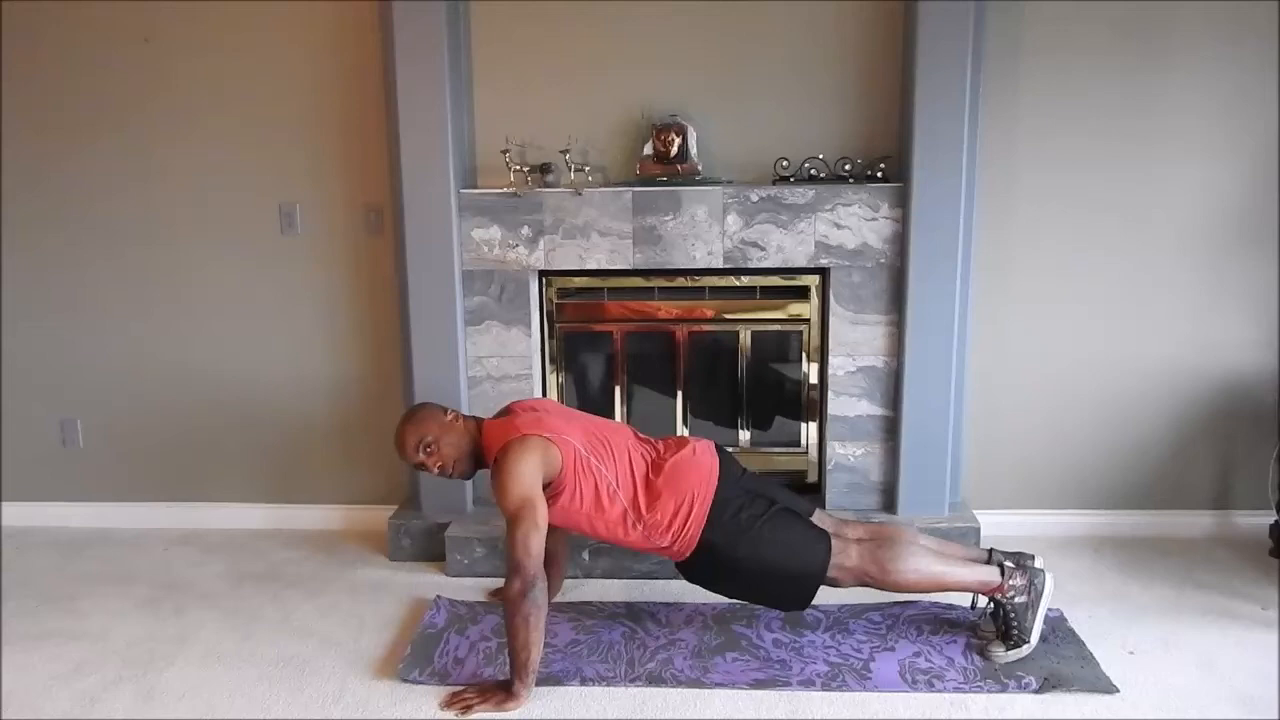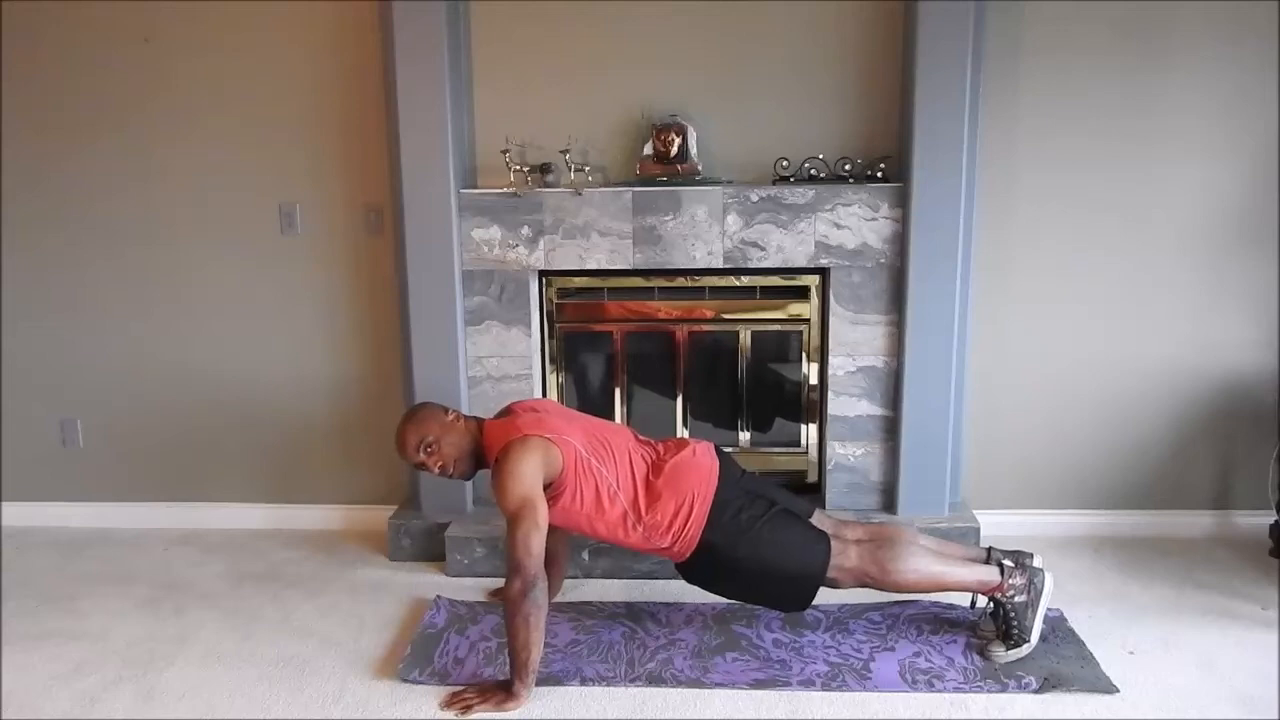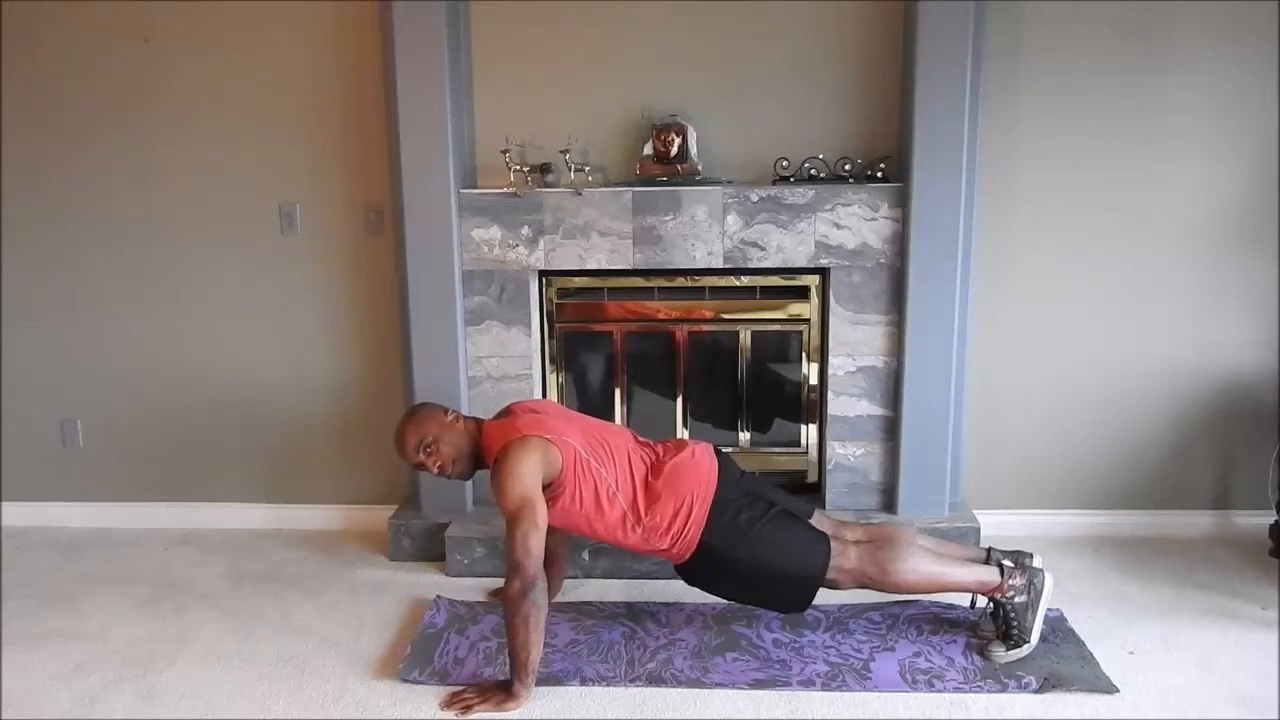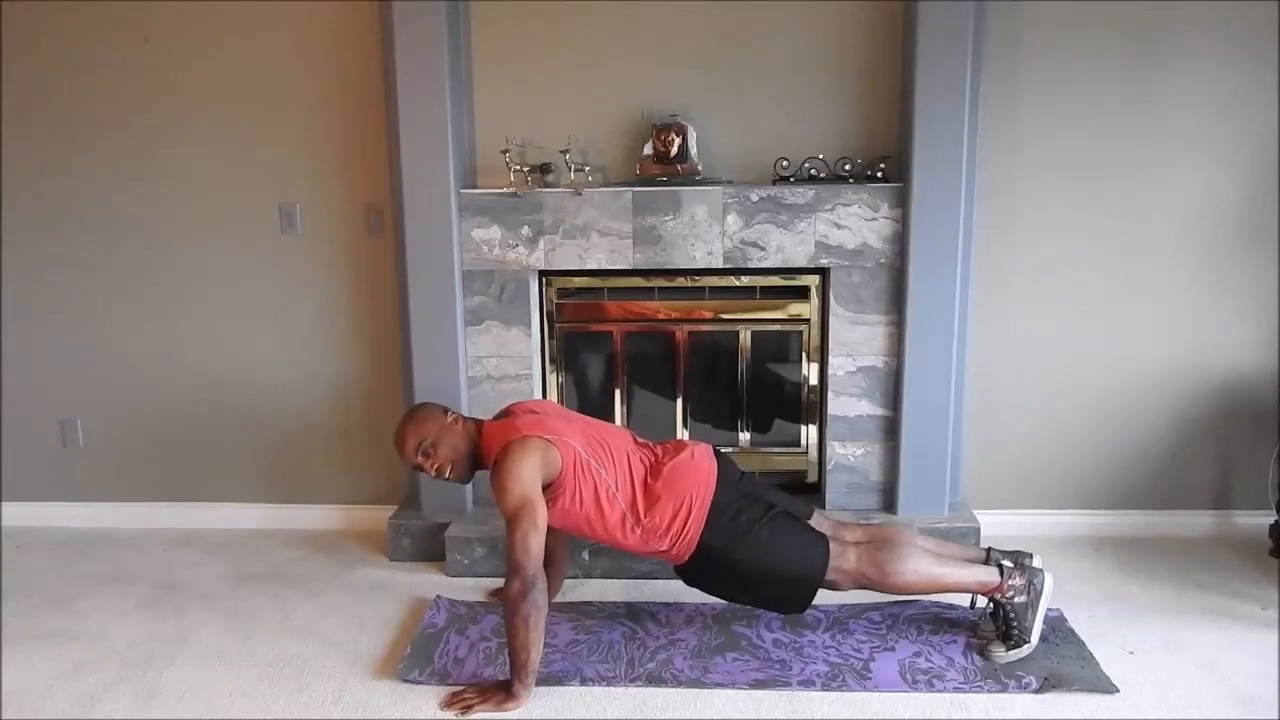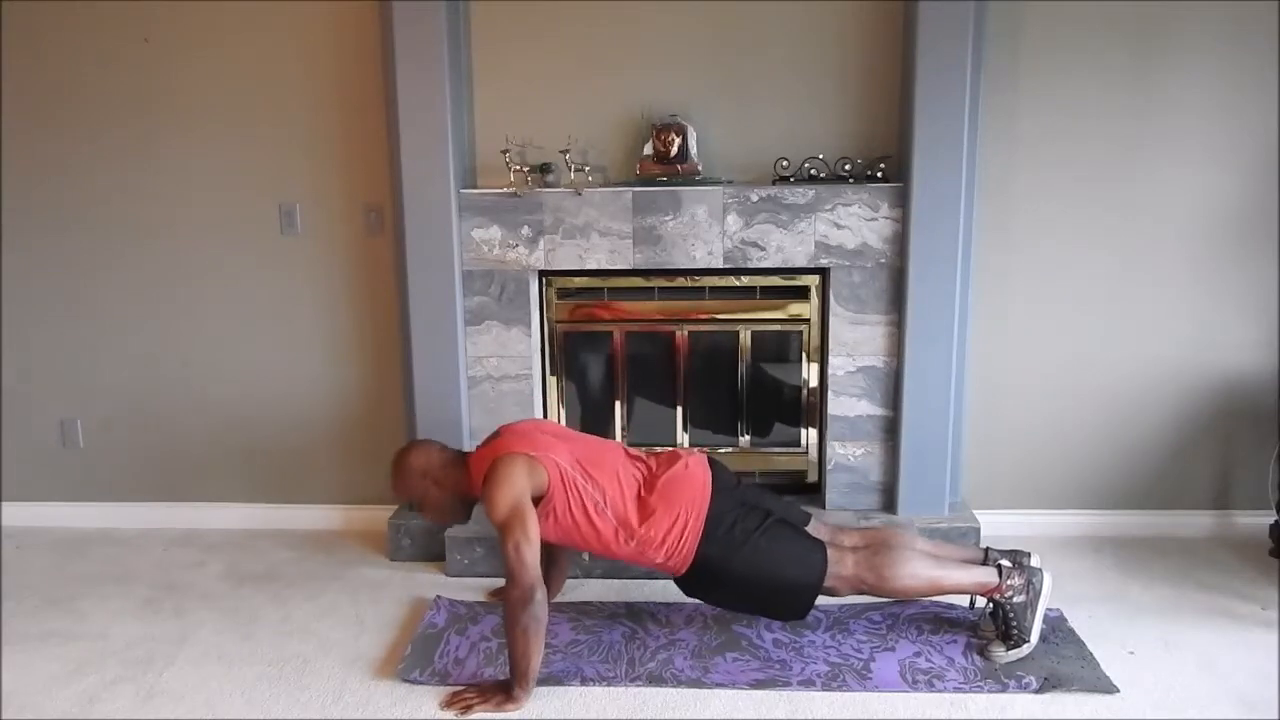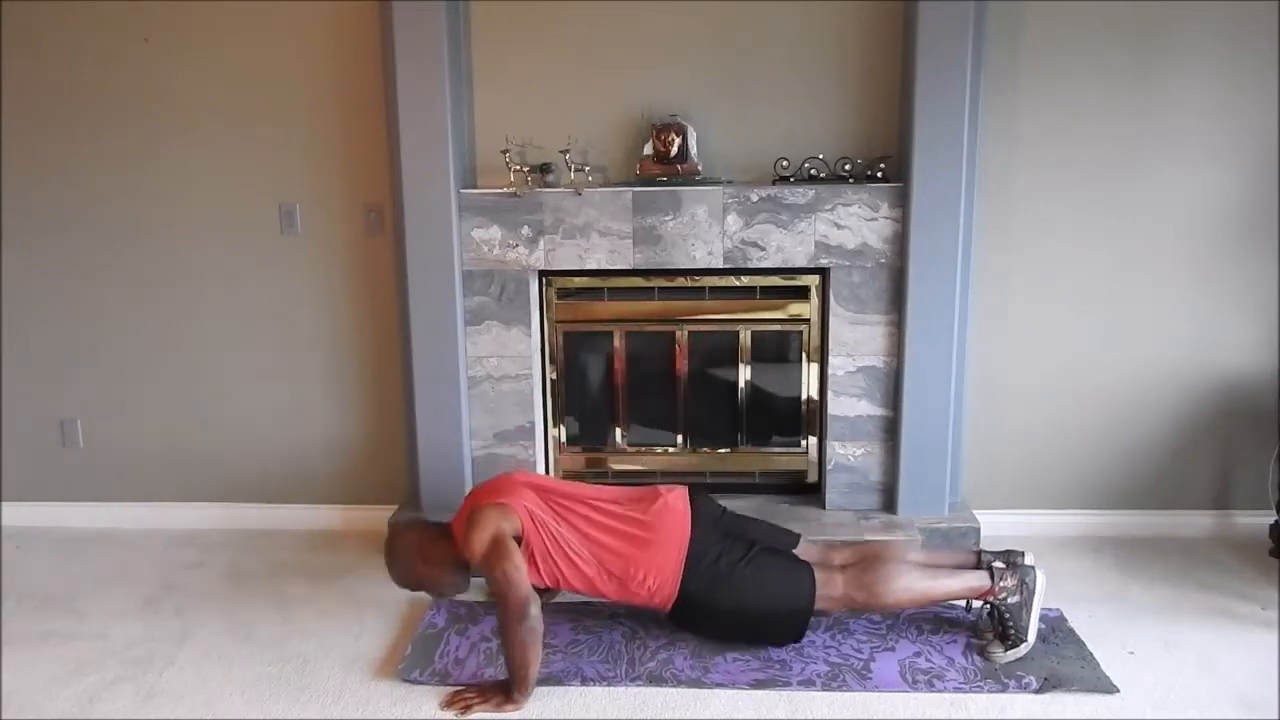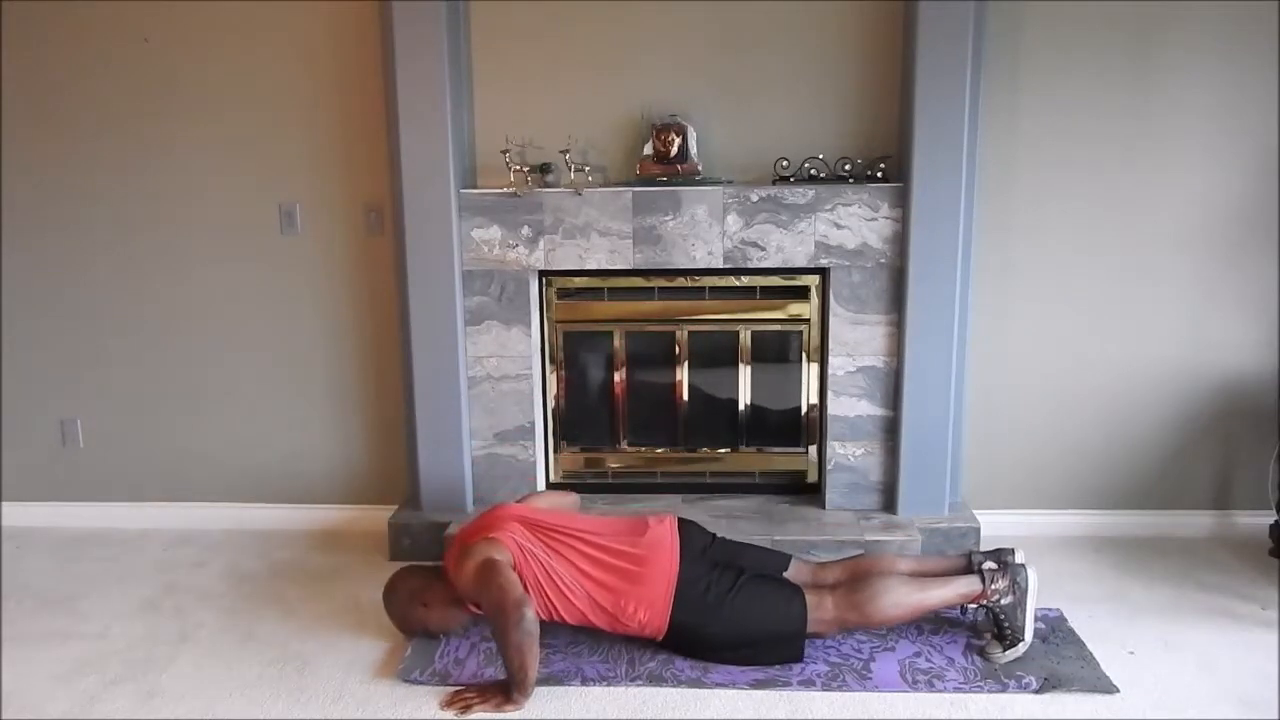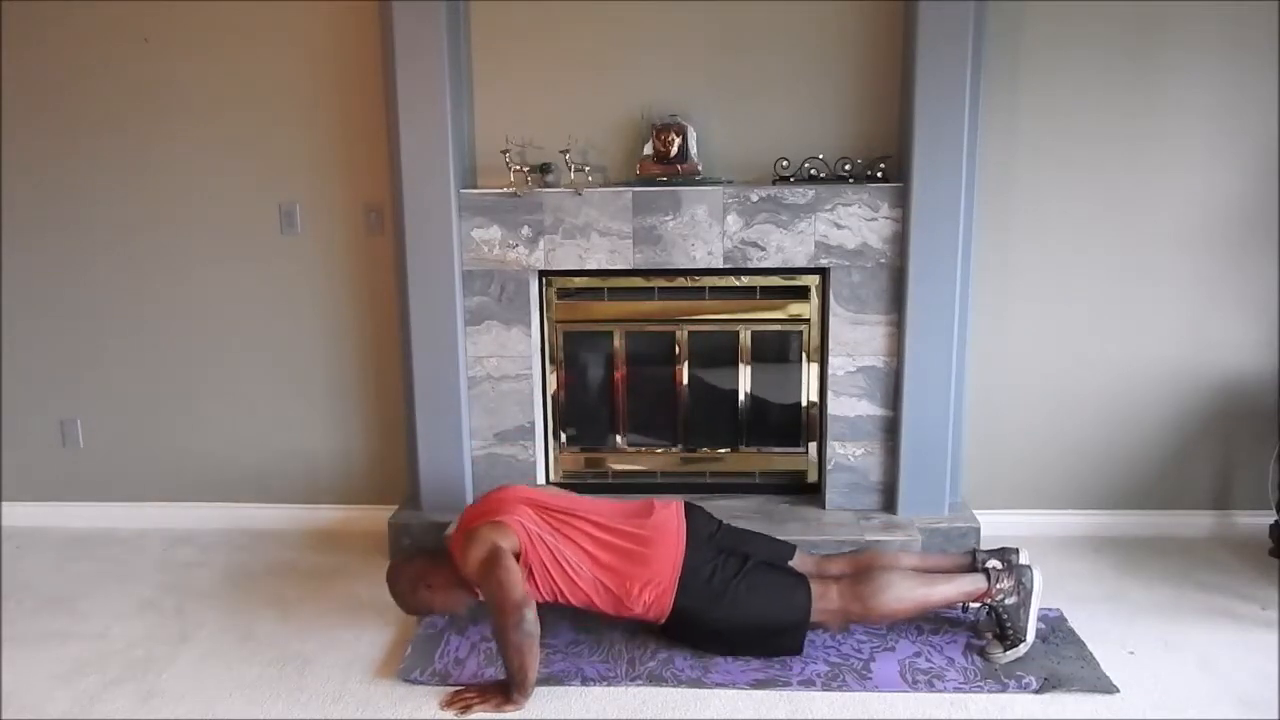
dt=0.4s
person 1, frame 1
left shoulder: (512, 462)
right shoulder: (517, 420)
left elbow: (523, 581)
right elbow: (558, 514)
right wrist: (542, 592)
left hip: (698, 514)
right hip: (698, 473)
left knee: (852, 563)
right knee: (844, 536)
left ankle: (1010, 582)
right ankle: (1000, 562)
person 1, frame 2
left shoulder: (513, 464)
right shoulder: (519, 419)
left elbow: (525, 582)
right elbow: (557, 516)
right wrist: (541, 593)
left hip: (697, 516)
right hip: (697, 475)
left knee: (851, 567)
right knee: (846, 537)
left ankle: (1009, 583)
right ankle: (1000, 561)
person 1, frame 3
left shoulder: (512, 462)
right shoulder: (517, 421)
left elbow: (524, 581)
right elbow: (557, 515)
right wrist: (540, 593)
left hip: (697, 517)
right hip: (696, 475)
left knee: (851, 565)
right knee: (843, 536)
left ankle: (1010, 581)
right ankle: (997, 560)
person 1, frame 4
left shoulder: (512, 464)
right shoulder: (517, 420)
left elbow: (525, 582)
right elbow: (558, 517)
right wrist: (543, 594)
left hip: (697, 519)
right hip: (696, 476)
left knee: (850, 569)
right knee: (846, 538)
left ankle: (1010, 584)
right ankle: (1000, 562)
person 1, frame 5
left shoulder: (498, 483)
right shoulder: (507, 445)
left elbow: (525, 592)
right wrist: (538, 593)
left hip: (696, 532)
right hip: (693, 485)
left knee: (849, 572)
right knee: (842, 543)
left ankle: (1009, 585)
right ankle: (998, 561)
person 1, frame 6
left shoulder: (477, 533)
right shoulder: (496, 499)
left elbow: (520, 605)
right wrist: (533, 580)
left hip: (684, 571)
right hip: (679, 516)
left knee: (840, 590)
right knee: (832, 559)
left ankle: (1002, 587)
right ankle: (992, 565)
person 1, frame 7
left shoulder: (468, 567)
right shoulder: (492, 527)
left elbow: (516, 610)
right elbow: (566, 498)
left hip: (676, 602)
right hip: (669, 543)
left knee: (831, 613)
right knee: (820, 576)
left ankle: (993, 585)
right ankle: (982, 565)
person 1, frame 8
left shoulder: (474, 548)
right shoulder: (492, 511)
left elbow: (516, 611)
right wrist: (543, 585)
left hip: (678, 583)
right hip: (674, 528)
left knee: (835, 602)
right knee: (827, 568)
left ankle: (999, 587)
right ankle: (988, 564)
